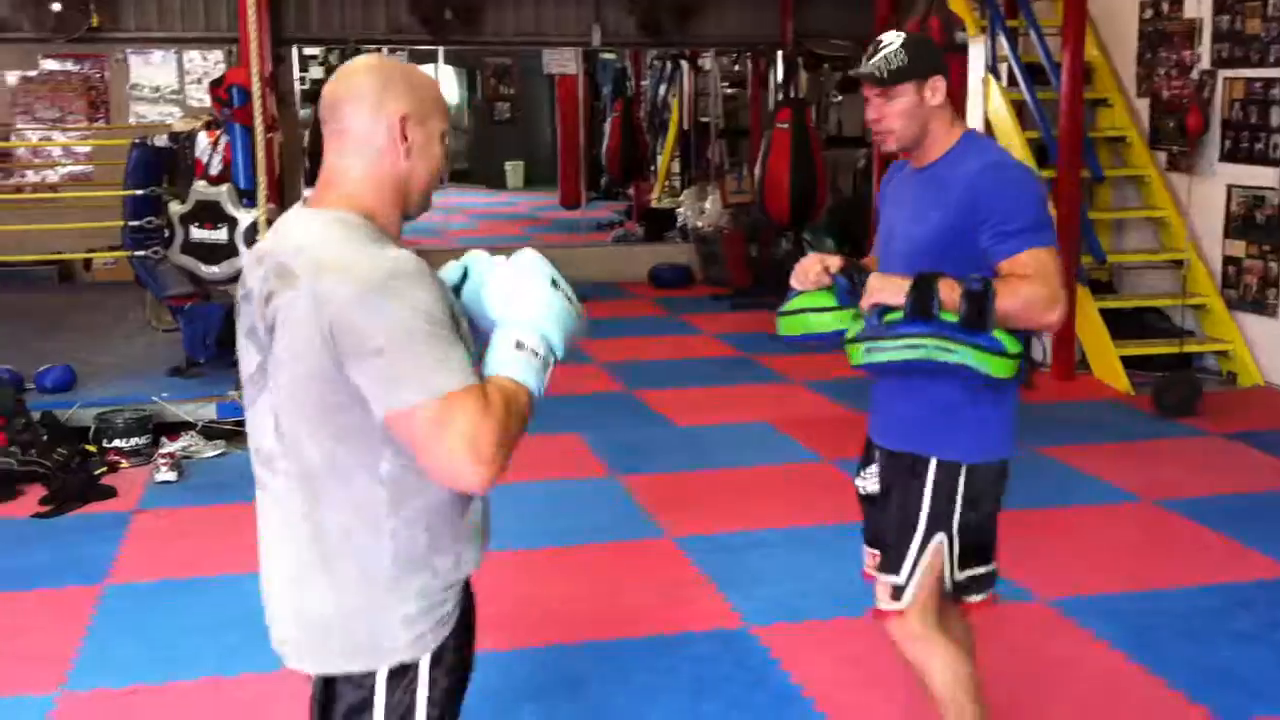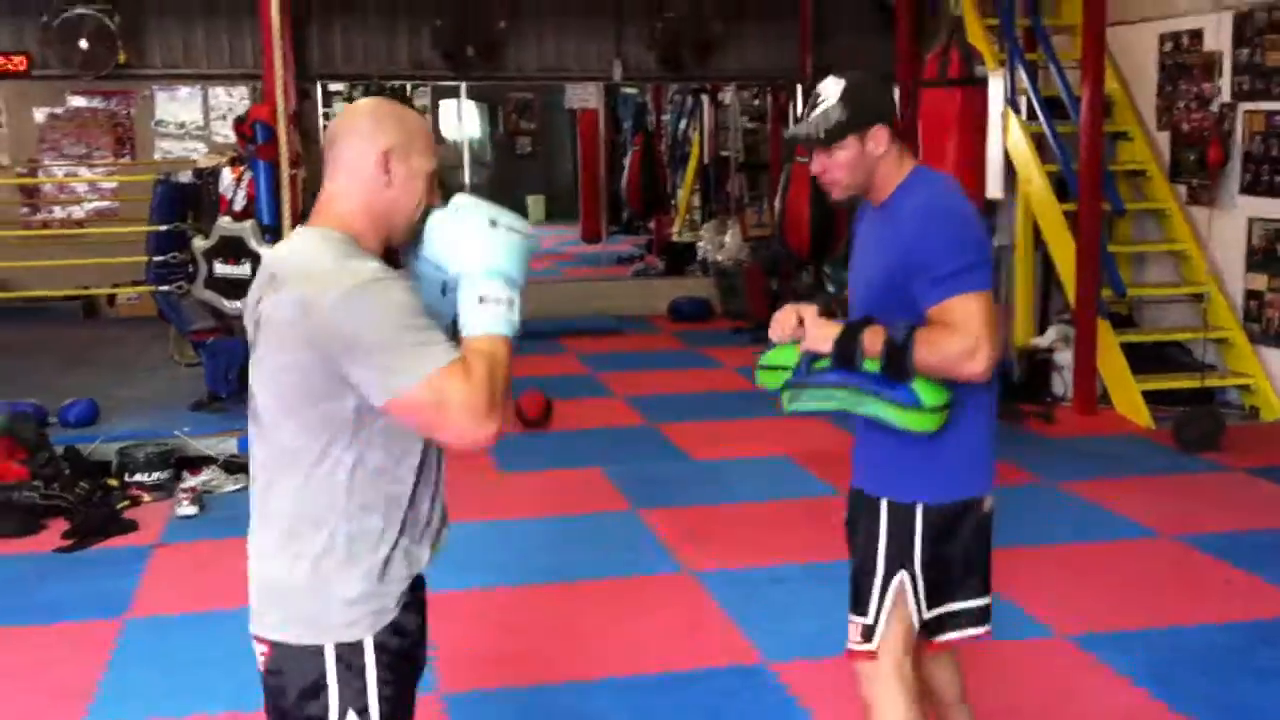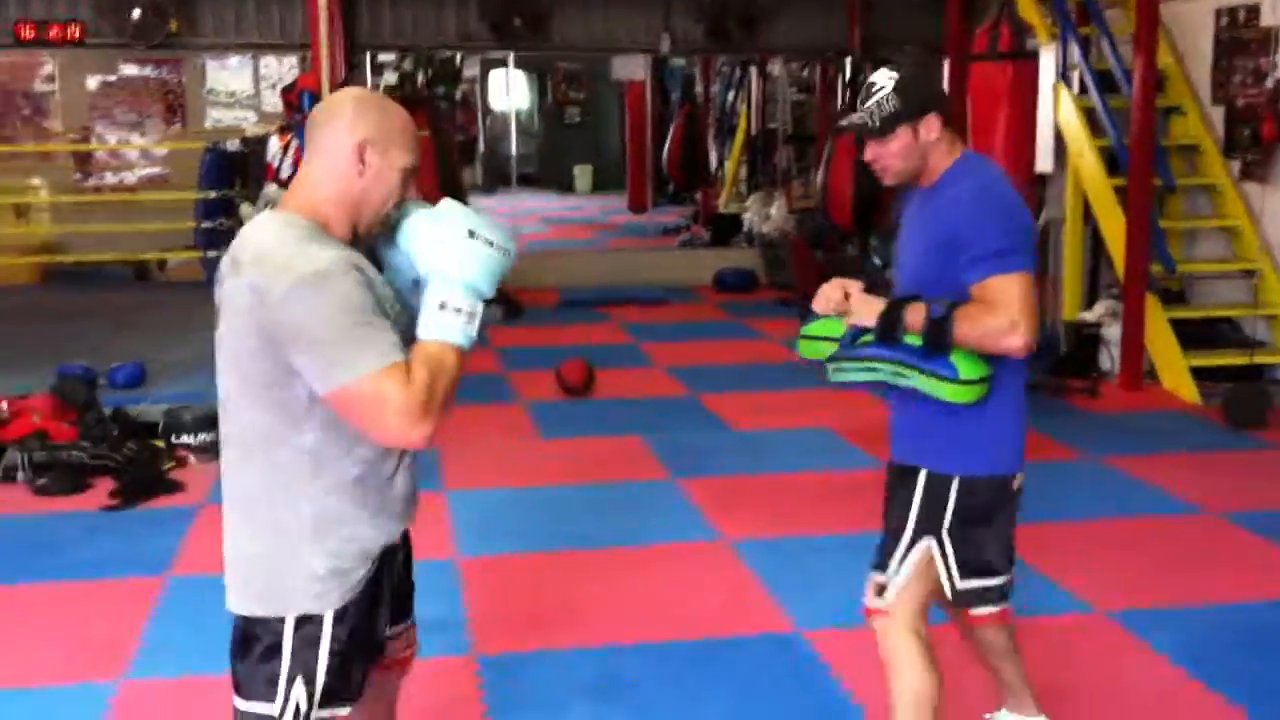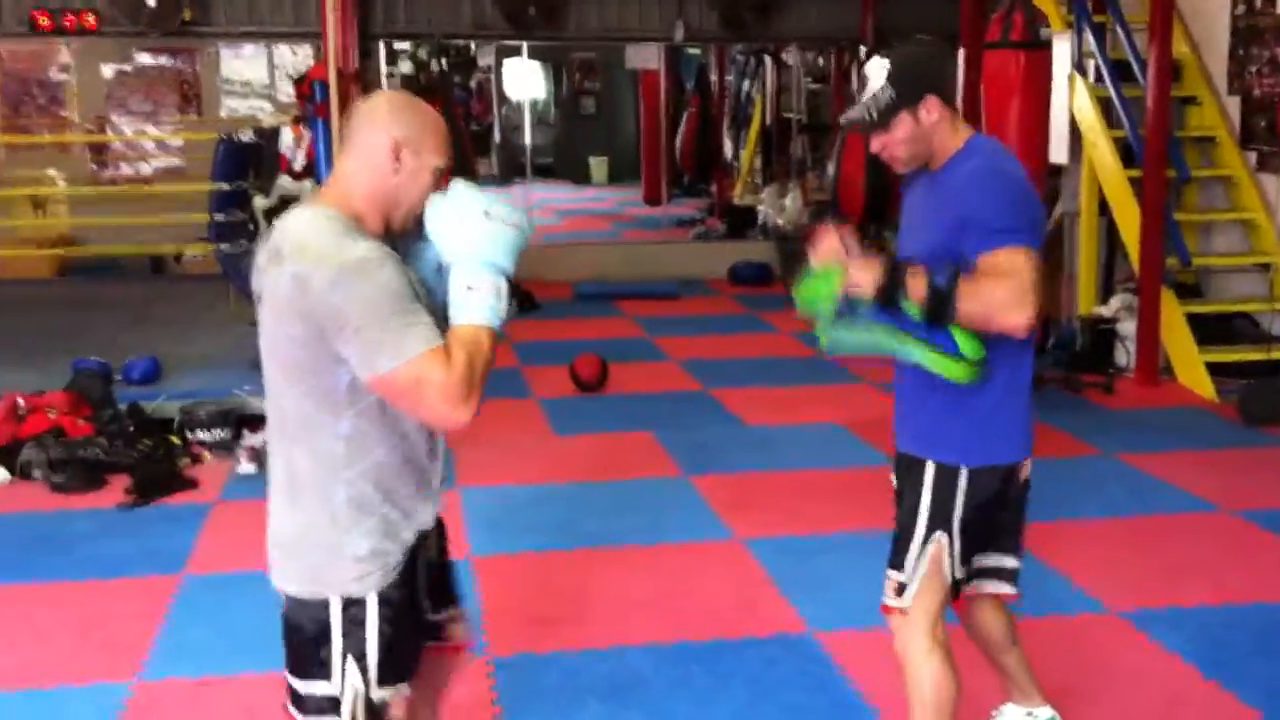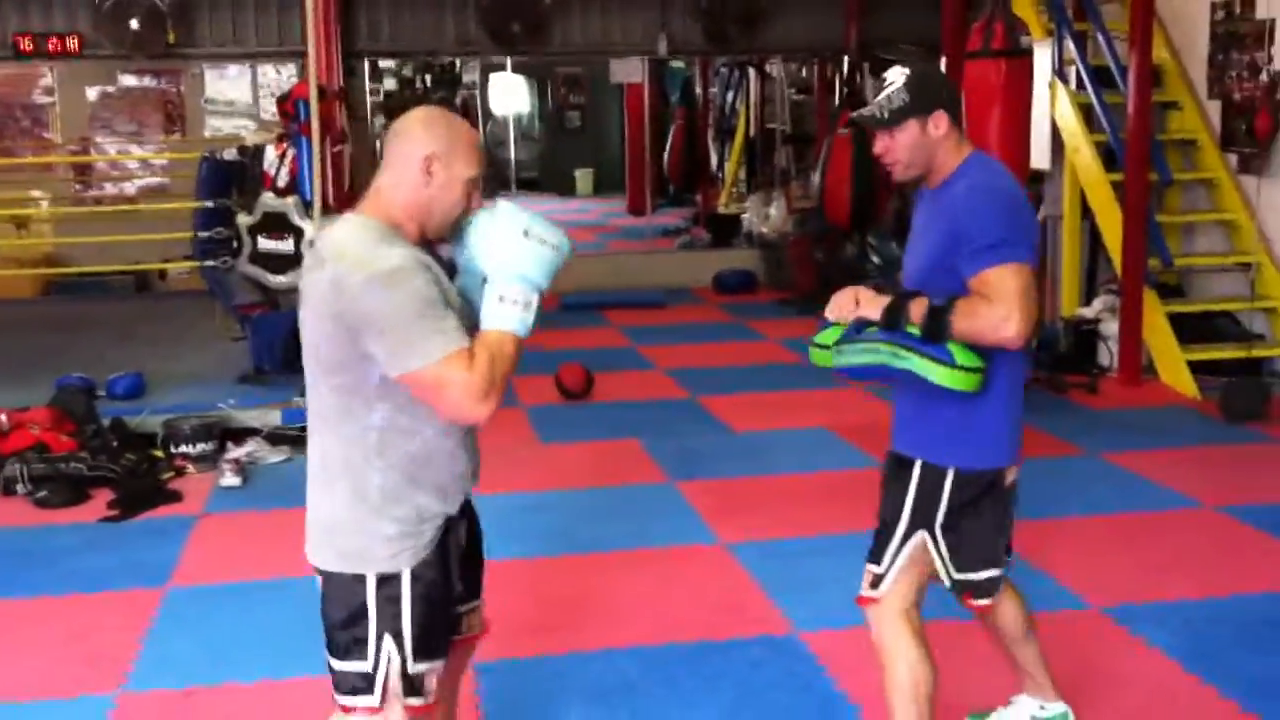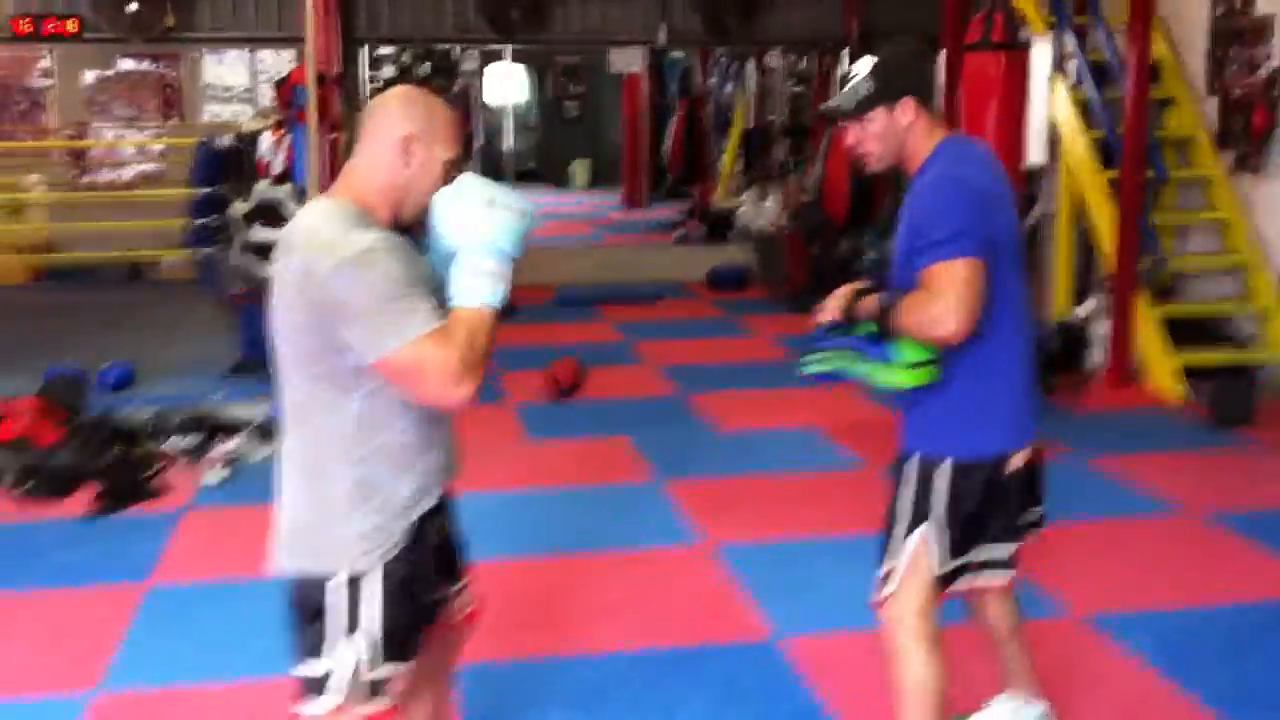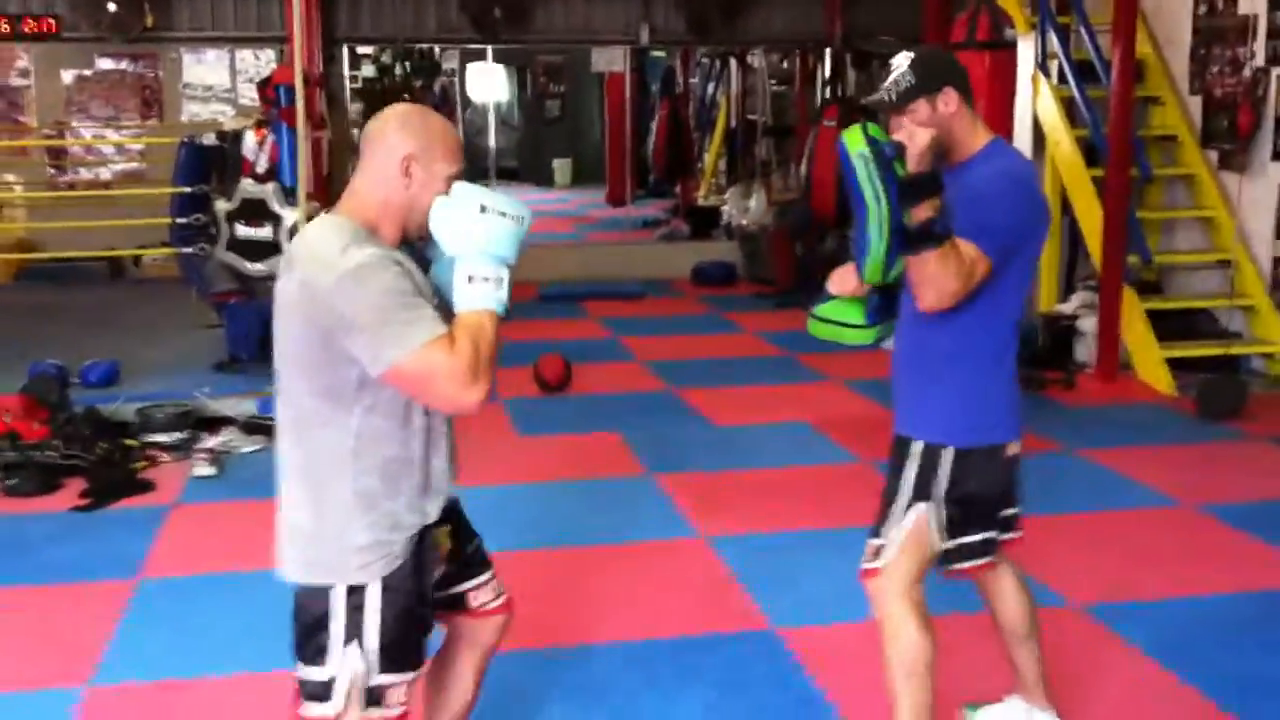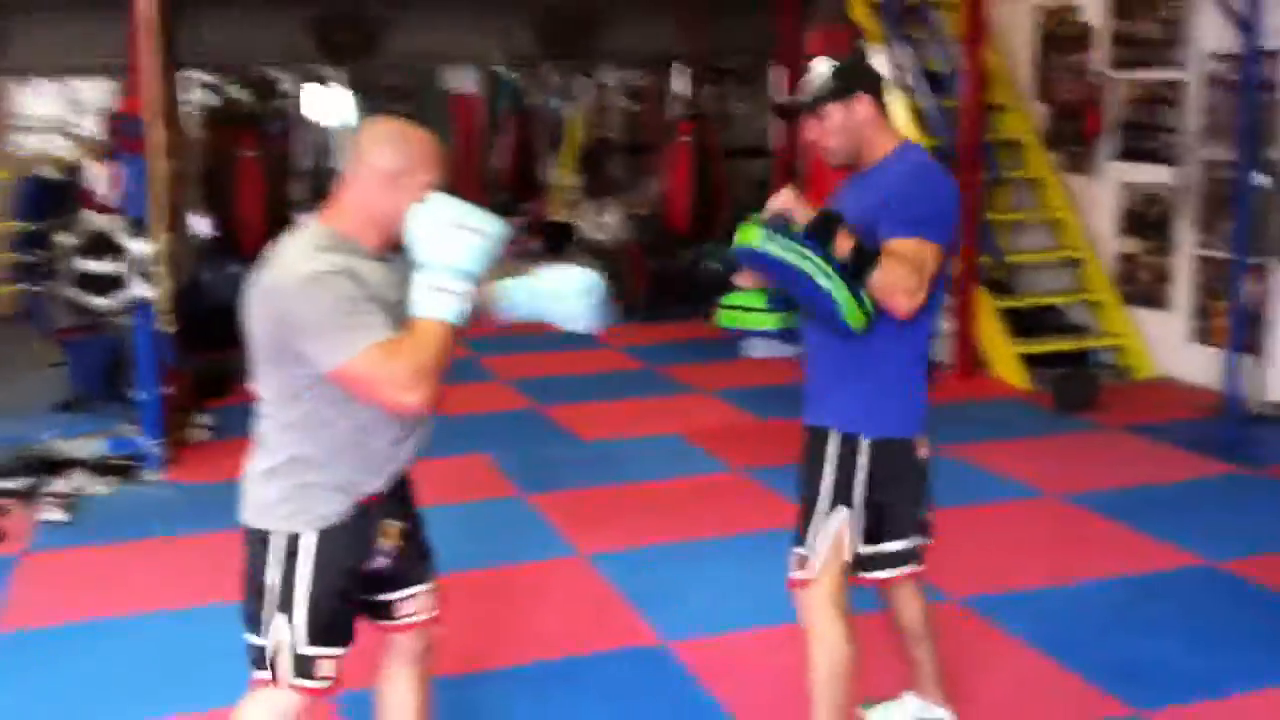
dt=0.5s
person 1, frame 1
left shoulder: (994, 180)
right shoulder: (897, 179)
left elbow: (1045, 302)
left wrist: (925, 293)
right wrist: (839, 270)
left hip: (953, 438)
right hip: (896, 425)
left knee: (907, 617)
right knee: (939, 603)
person 1, frame 2
left shoulder: (934, 219)
right shoulder: (876, 209)
left elbow: (973, 352)
left wrist: (853, 341)
right wrist: (816, 319)
left hip: (923, 474)
right hip: (901, 463)
left knee: (881, 658)
right knee: (922, 634)
person 1, frame 3
left shoulder: (978, 203)
right shoulder: (926, 194)
left elbow: (1011, 330)
left wrist: (896, 314)
right wrist: (860, 294)
left hip: (957, 447)
right hip: (940, 436)
left knee: (894, 613)
right knee: (966, 593)
person 1, frame 4
left shoulder: (988, 181)
right shoulder: (928, 178)
left elbow: (1012, 308)
left wrist: (895, 281)
right wrist: (856, 257)
left hip: (966, 434)
right hip: (941, 424)
left knee: (914, 613)
right knee: (966, 582)
person 1, frame 5
left shoulder: (983, 198)
right shoulder: (938, 191)
left elbow: (1007, 318)
left wrist: (897, 309)
right wrist: (876, 301)
left hip: (953, 438)
right hip: (950, 428)
left knee: (888, 603)
right knee: (978, 576)
person 1, frame 6
left shoulder: (948, 187)
right shoulder: (957, 166)
left elbow: (948, 317)
left wrist: (861, 305)
right wrist: (870, 298)
left hip: (956, 430)
right hip: (992, 420)
left knee: (905, 606)
right knee: (979, 572)
person 1, frame 7
left shoulder: (1002, 183)
right shoulder: (957, 175)
left elbow: (939, 292)
right elbow: (930, 273)
left wrist: (917, 185)
right wrist: (865, 276)
left hip: (952, 421)
right hip: (979, 413)
left knee: (891, 583)
right knee: (987, 561)
person 1, frame 8
left shoulder: (915, 181)
right shoulder: (863, 184)
left elbow: (903, 293)
left wrist: (821, 229)
left hip: (864, 420)
right hip: (863, 410)
left knee: (819, 587)
right knee: (890, 567)
person 2, frame 1
left shoulder: (288, 248)
right shoulder: (377, 279)
right elbow: (472, 457)
left wrist: (450, 316)
right wrist: (529, 336)
left hip: (336, 579)
right hip: (380, 607)
person 2, frame 2
left shoulder: (303, 265)
right shoulder: (351, 289)
right elbow: (472, 418)
left wrist: (446, 285)
right wrist: (490, 284)
left hip: (355, 577)
right hip: (339, 601)
person 2, frame 3
left shoulder: (291, 244)
right shoulder: (307, 273)
left elbow: (366, 352)
right elbow: (408, 417)
left wrist: (416, 275)
right wrist: (457, 293)
left hip: (355, 535)
right hip: (309, 564)
left knee: (379, 669)
person 2, frame 4
left shoulder: (312, 234)
right shoulder: (349, 265)
right elbow: (452, 399)
left wrist: (445, 264)
right wrist: (481, 276)
left hip: (381, 522)
right hip: (350, 547)
left knee: (431, 654)
person 2, frame 5
left shoulder: (365, 244)
right shoulder: (381, 269)
left elbow: (440, 352)
right elbow: (469, 397)
left wrist: (483, 279)
right wrist: (514, 293)
left hip: (421, 509)
right hip: (384, 530)
left knee: (445, 656)
person 2, frame 6
left shoulder: (341, 231)
right shoulder: (352, 254)
left elbow: (418, 341)
right elbow: (450, 378)
left wrist: (460, 258)
right wrist: (483, 264)
left hip: (399, 502)
right hip: (356, 526)
left knee: (438, 632)
person 2, frame 7
left shoulder: (363, 251)
right shoulder: (351, 271)
left elbow: (432, 360)
right elbow: (461, 385)
left wrist: (462, 269)
right wrist: (483, 270)
left hip: (413, 505)
right hip: (359, 536)
left knee: (486, 613)
person 2, frame 8
left shoulder: (383, 249)
right shoulder: (313, 275)
right elbow: (407, 387)
right wrist: (448, 284)
left hip: (377, 496)
right hip: (310, 521)
left knee: (409, 639)
